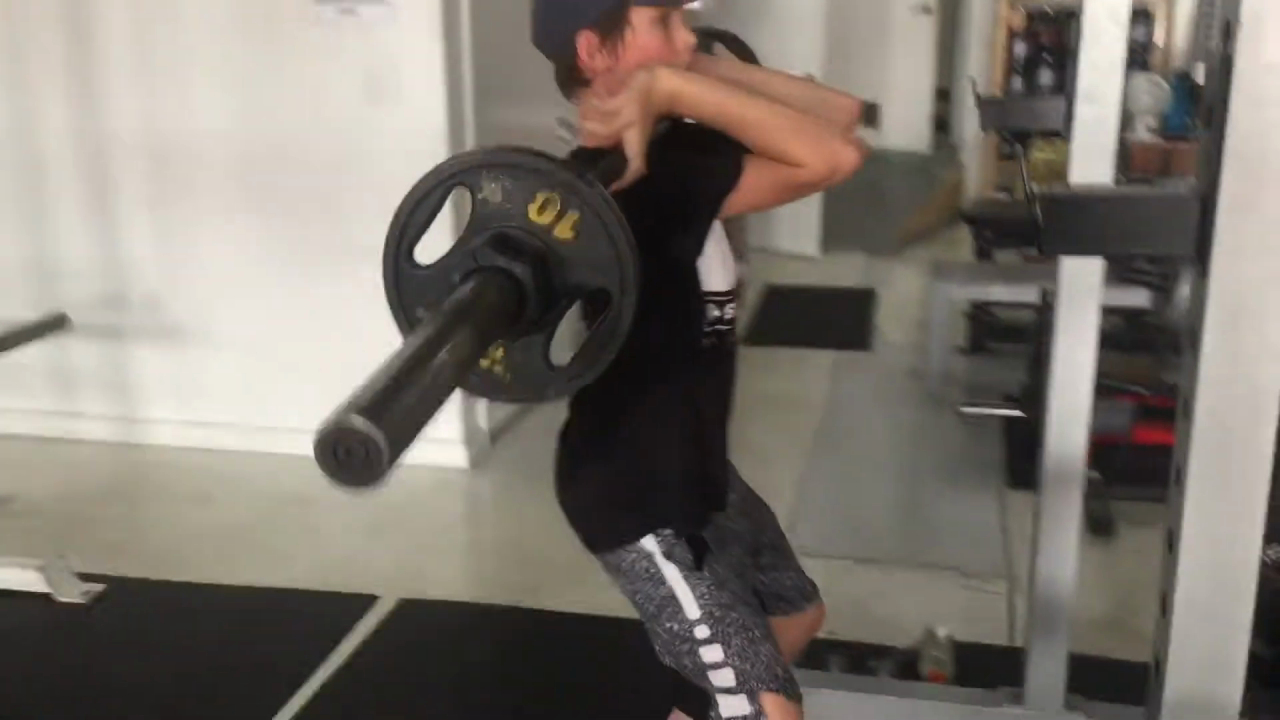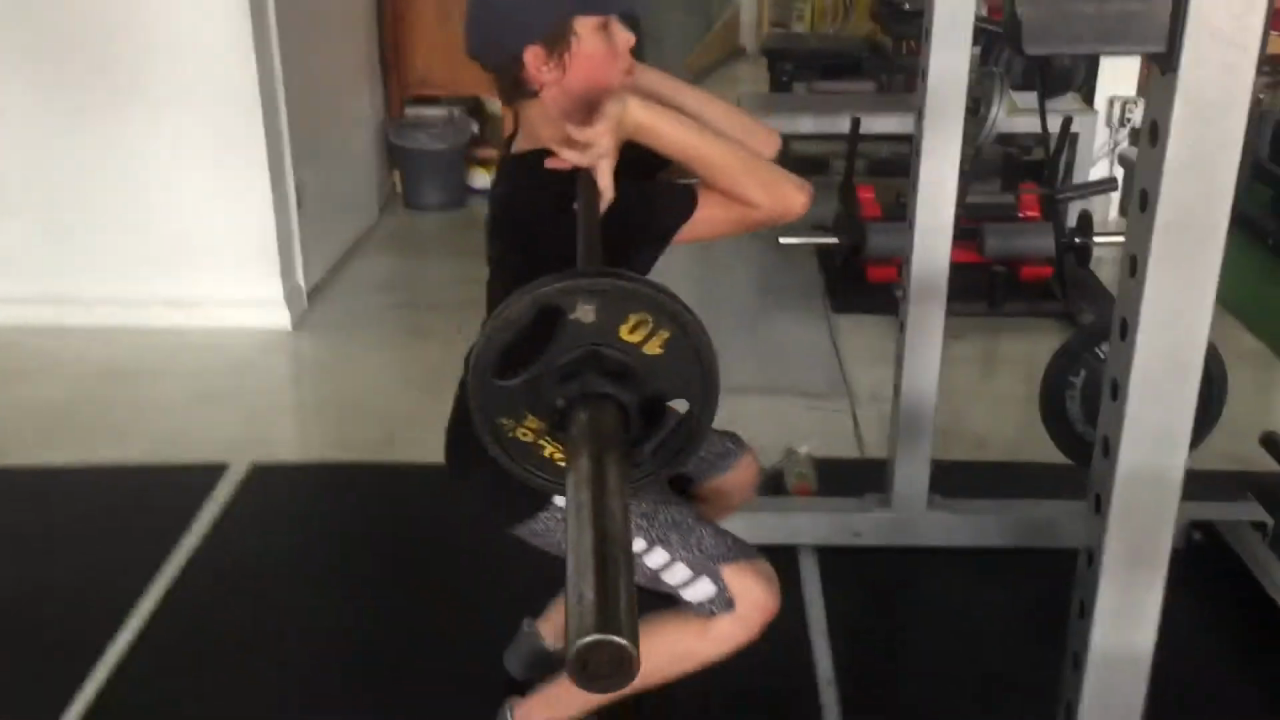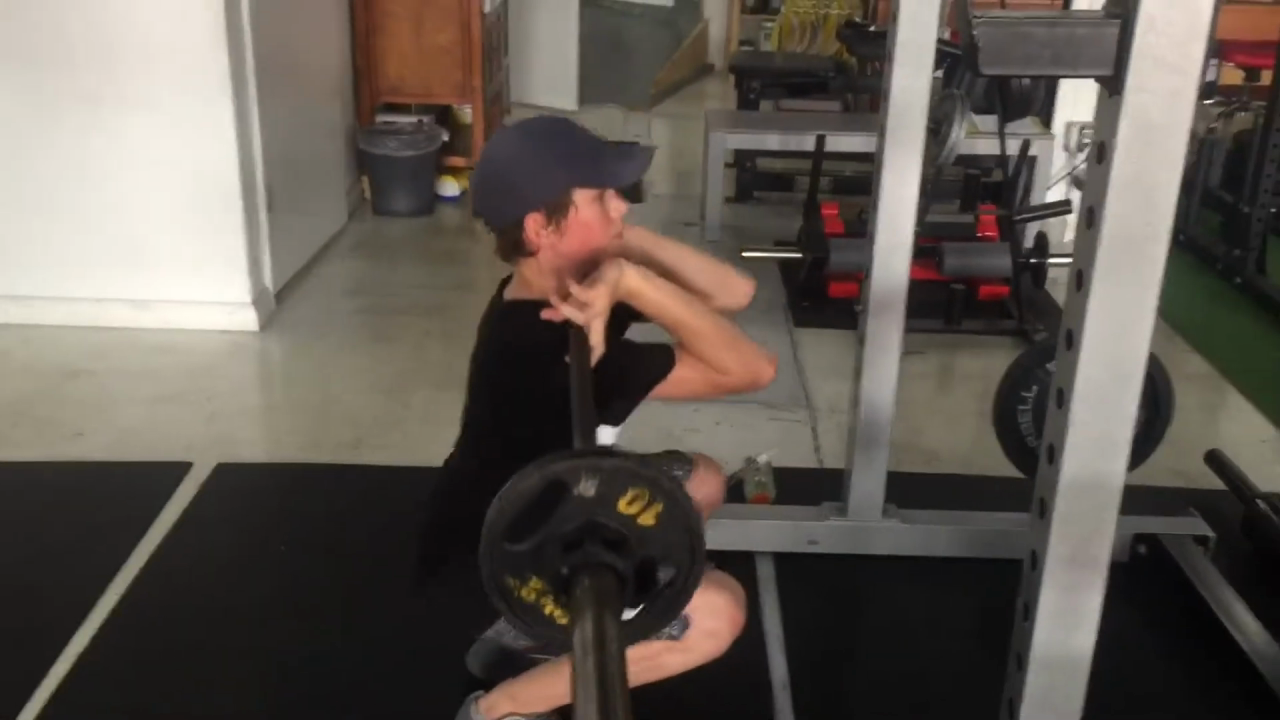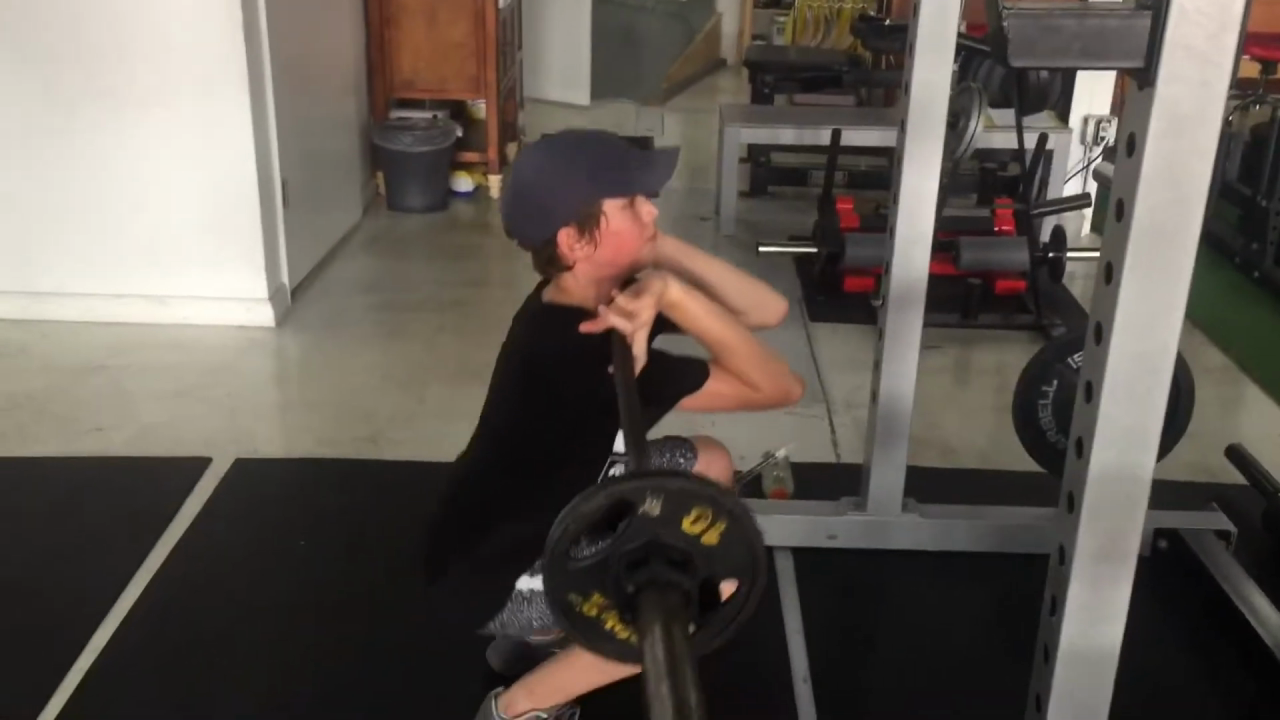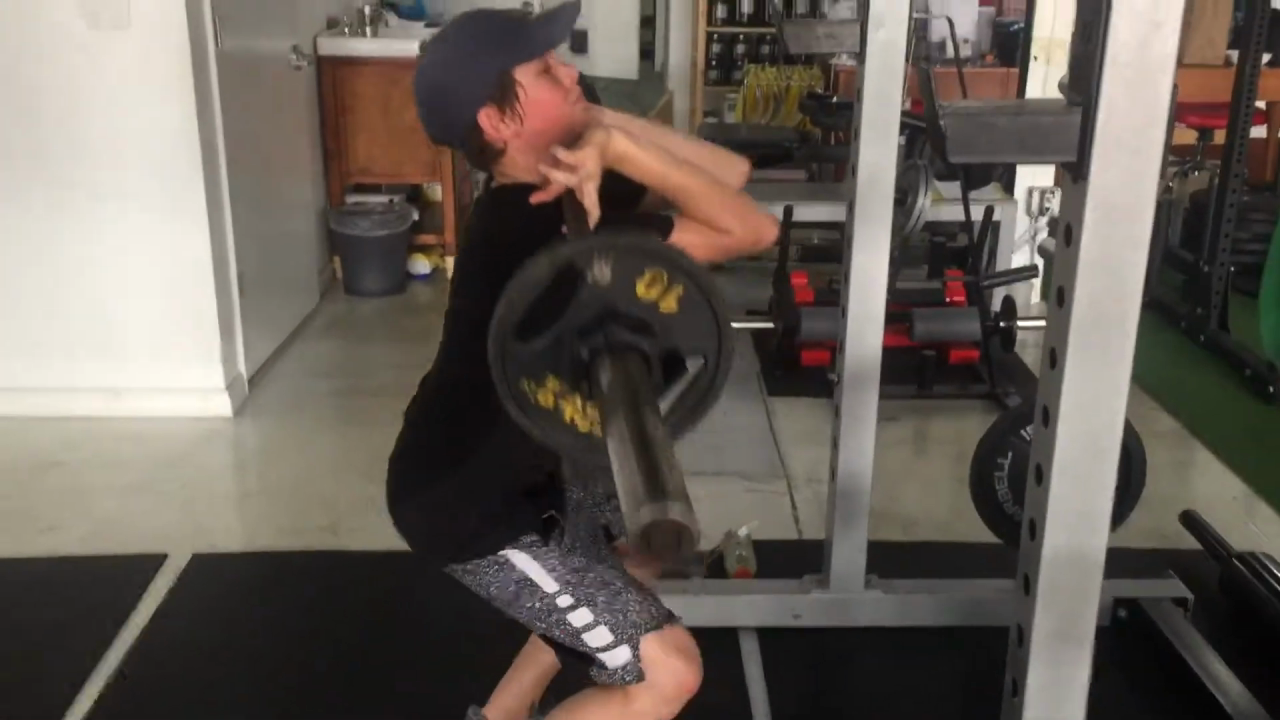
dt=0.7s
person 1, frame 1
left shoulder: (663, 148)
right shoulder: (626, 176)
left elbow: (837, 118)
right elbow: (833, 156)
left wrist: (702, 69)
right wrist: (669, 87)
left hip: (690, 467)
right hip: (638, 490)
left knee: (793, 615)
person 1, frame 2
left shoulder: (583, 145)
right shoulder: (554, 195)
left elbow: (761, 145)
right elbow: (784, 198)
left wrist: (635, 84)
right wrist: (635, 115)
left knee: (733, 471)
right knee: (747, 597)
left ankle: (554, 631)
person 1, frame 3
left shoulder: (567, 291)
right shoulder: (540, 346)
left elbow: (735, 292)
right elbow: (750, 368)
left wrist: (624, 245)
right wrist: (629, 280)
left knee: (701, 481)
right knee: (715, 614)
left ankle: (520, 634)
person 1, frame 4
left shoulder: (604, 296)
right shoulder: (576, 352)
left elbow: (767, 309)
right elbow: (779, 386)
left wrist: (661, 252)
right wrist: (671, 293)
left hip: (536, 520)
right hip: (489, 568)
left knee: (707, 466)
right knee: (718, 590)
left ankle: (540, 628)
person 1, frame 5
left shoulder: (554, 186)
right shoulder: (537, 226)
left elbow: (732, 174)
right elbow: (751, 228)
left wrist: (610, 130)
right wrist: (618, 149)
left hip: (509, 459)
right hip: (469, 496)
